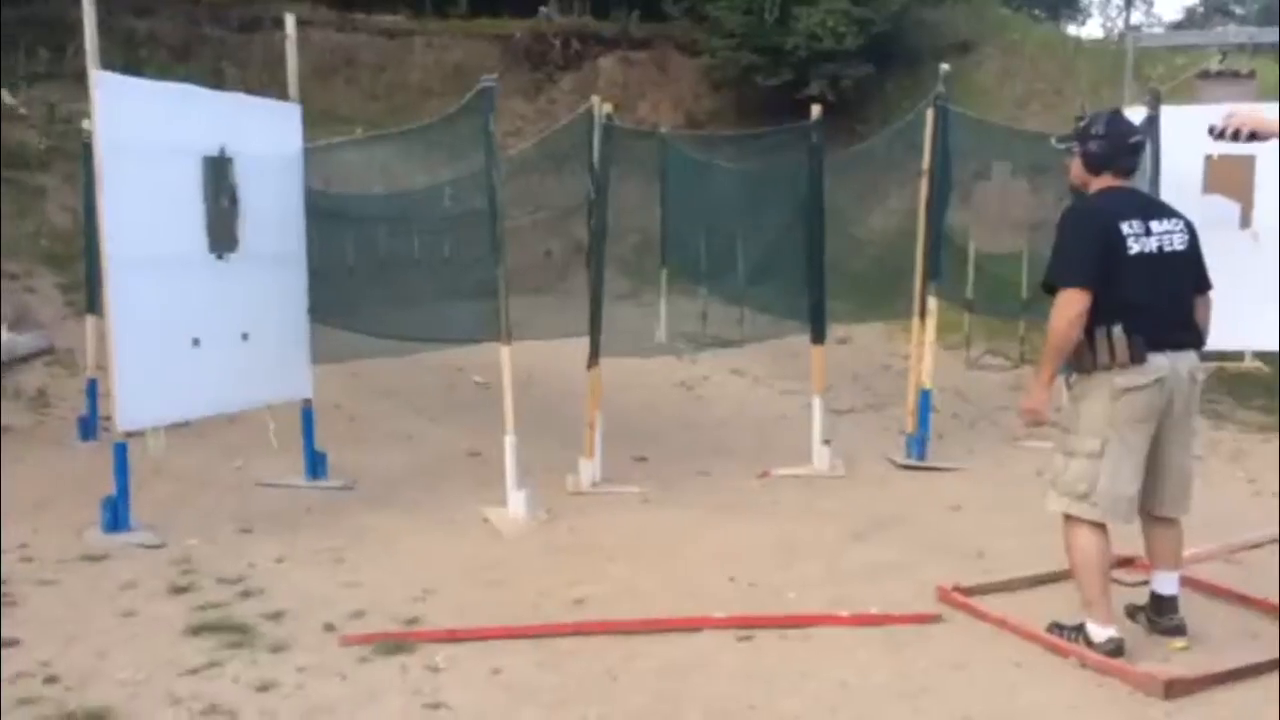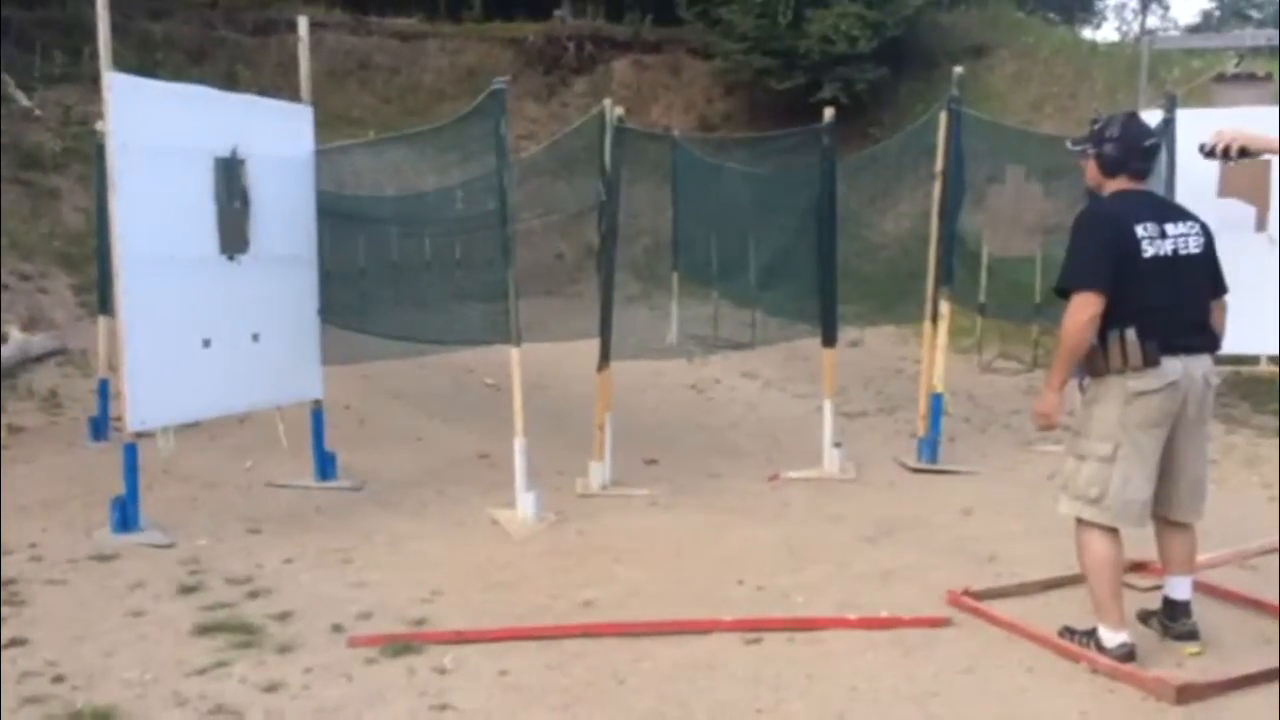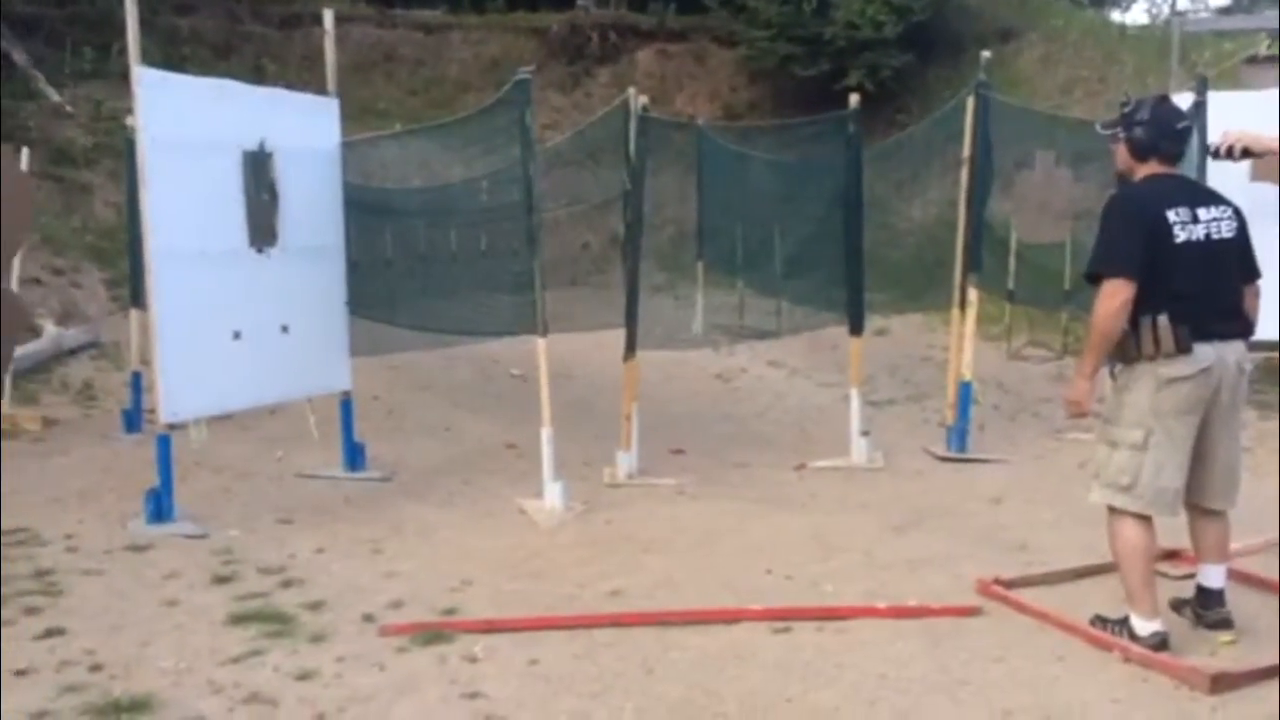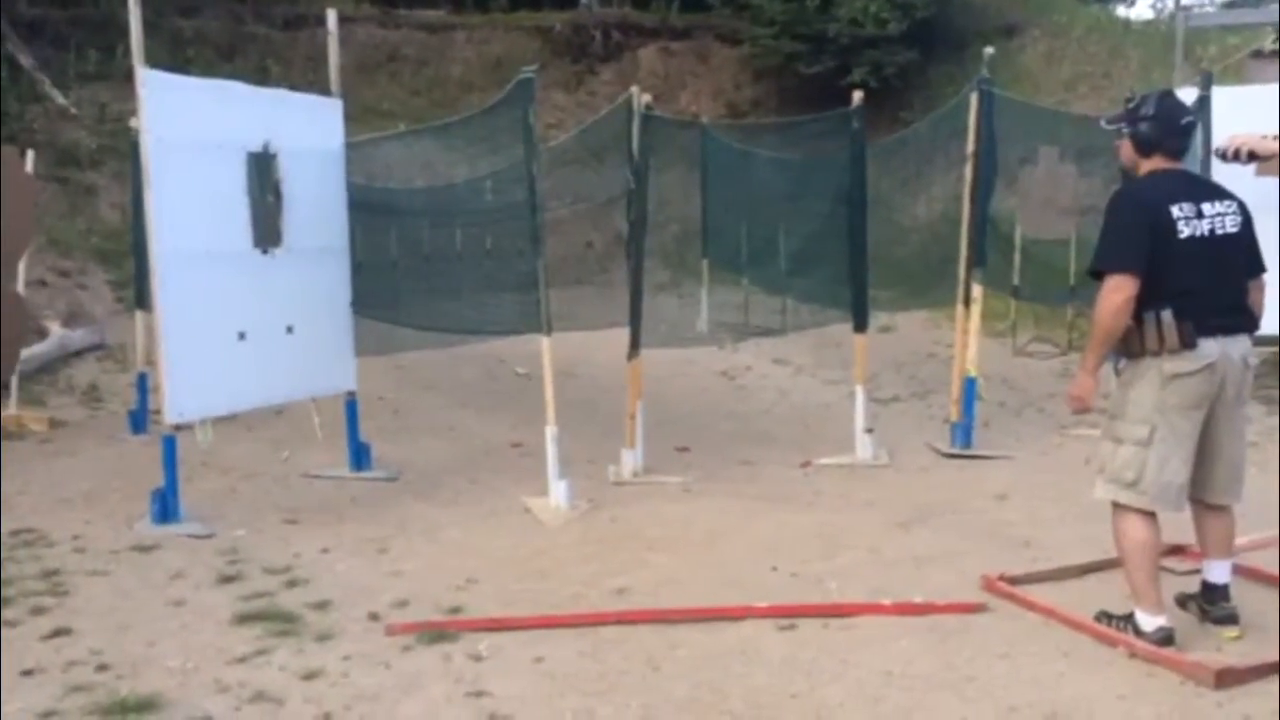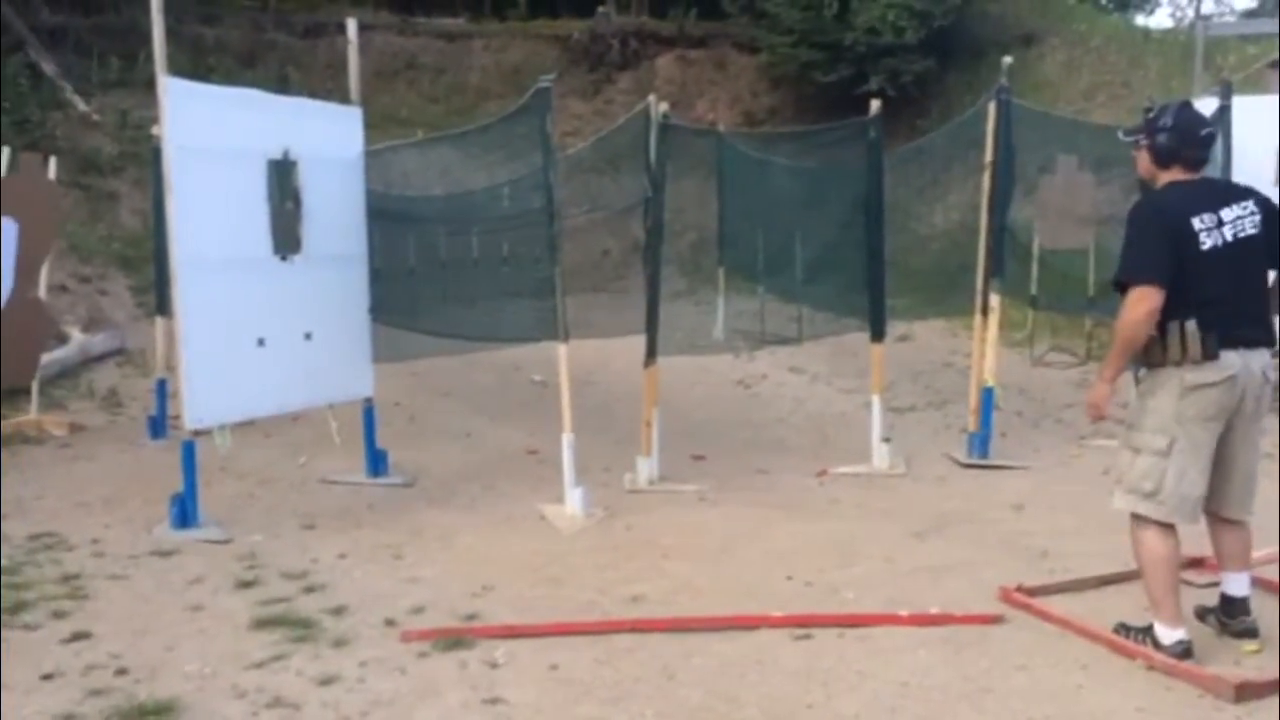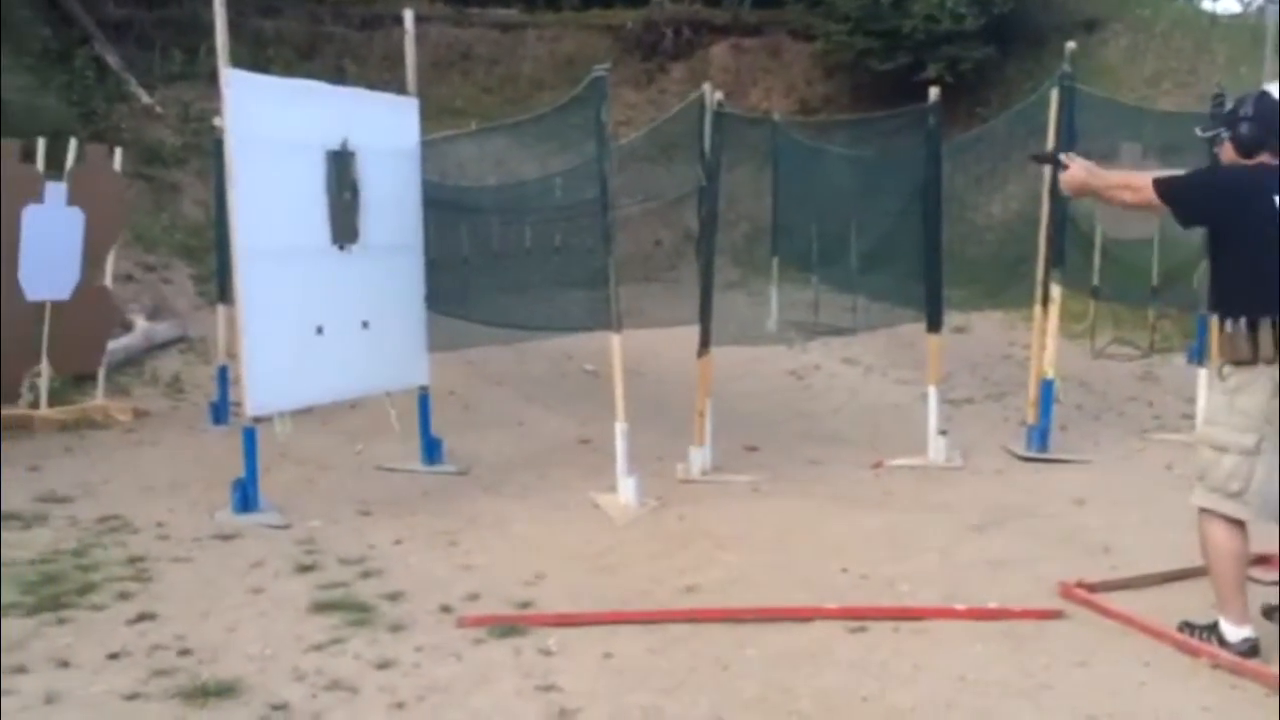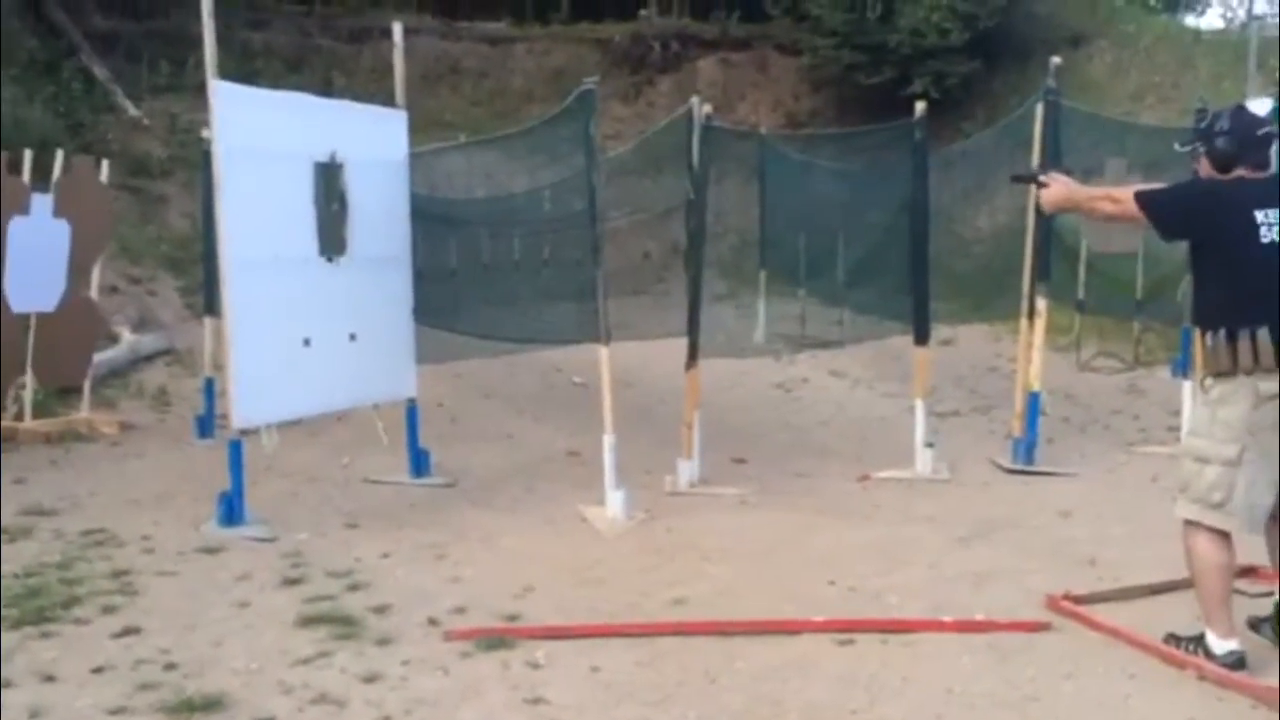
dt=0.7s
person 1, frame 1
left shoulder: (1087, 216)
right shoulder: (1174, 219)
left elbow: (1073, 309)
right elbow: (1201, 306)
left wrist: (1041, 383)
left hip: (1121, 374)
right hip: (1180, 368)
left knee: (1082, 504)
right knee: (1163, 500)
left ankle: (1099, 630)
right ankle: (1165, 607)
person 1, frame 2
left shoulder: (1101, 218)
right shoulder: (1189, 222)
left elbow: (1086, 312)
right elbow: (1217, 309)
left wrist: (1053, 386)
left hip: (1134, 377)
right hip: (1193, 372)
left knee: (1094, 509)
right knee: (1175, 505)
left ankle: (1111, 635)
right ankle: (1177, 612)
person 1, frame 3
left shoulder: (1132, 203)
right shoulder: (1222, 206)
left elbow: (1117, 298)
right elbow: (1250, 294)
left wrist: (1085, 373)
left hip: (1165, 365)
right hip: (1227, 359)
left knee: (1127, 497)
right knee: (1209, 493)
left ankle: (1144, 624)
right ankle: (1211, 600)
person 1, frame 4
left shoulder: (1135, 199)
right shoulder: (1226, 201)
left elbow: (1121, 293)
right elbow: (1254, 289)
left wrist: (1088, 369)
left hip: (1169, 361)
right hip: (1232, 354)
left knee: (1132, 493)
right knee: (1214, 488)
left ankle: (1149, 620)
right ankle: (1217, 596)
person 1, frame 5
left shoulder: (1156, 211)
left elbow: (1145, 305)
left wrist: (1107, 376)
left hip: (1189, 372)
left knee: (1152, 506)
right knee: (1228, 501)
left ankle: (1168, 632)
person 1, frame 6
left shoulder: (1233, 186)
left elbow: (1139, 193)
right elbow: (1172, 184)
left wrist: (1089, 180)
right wrist: (1101, 174)
left knee: (1222, 500)
person 1, frame 7
left shoulder: (1212, 200)
left elbow: (1119, 205)
left wrist: (1070, 195)
right wrist: (1081, 190)
left knee: (1204, 512)
left ankle: (1219, 642)
